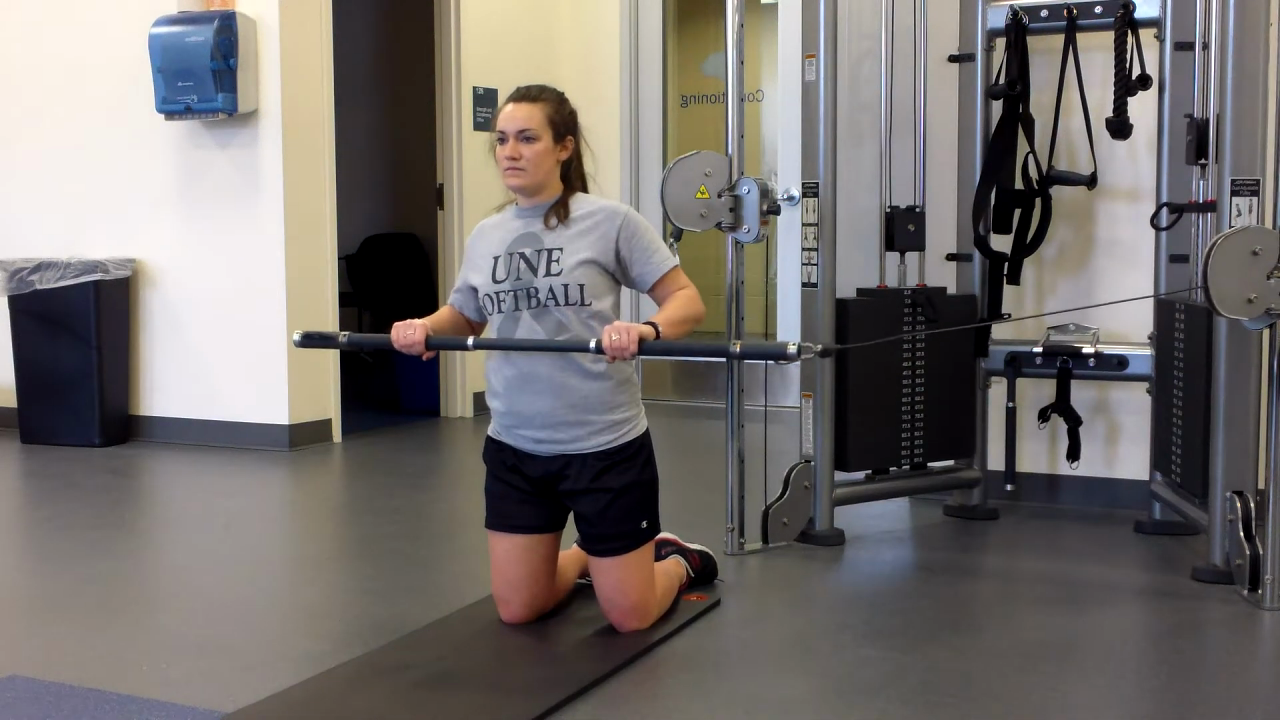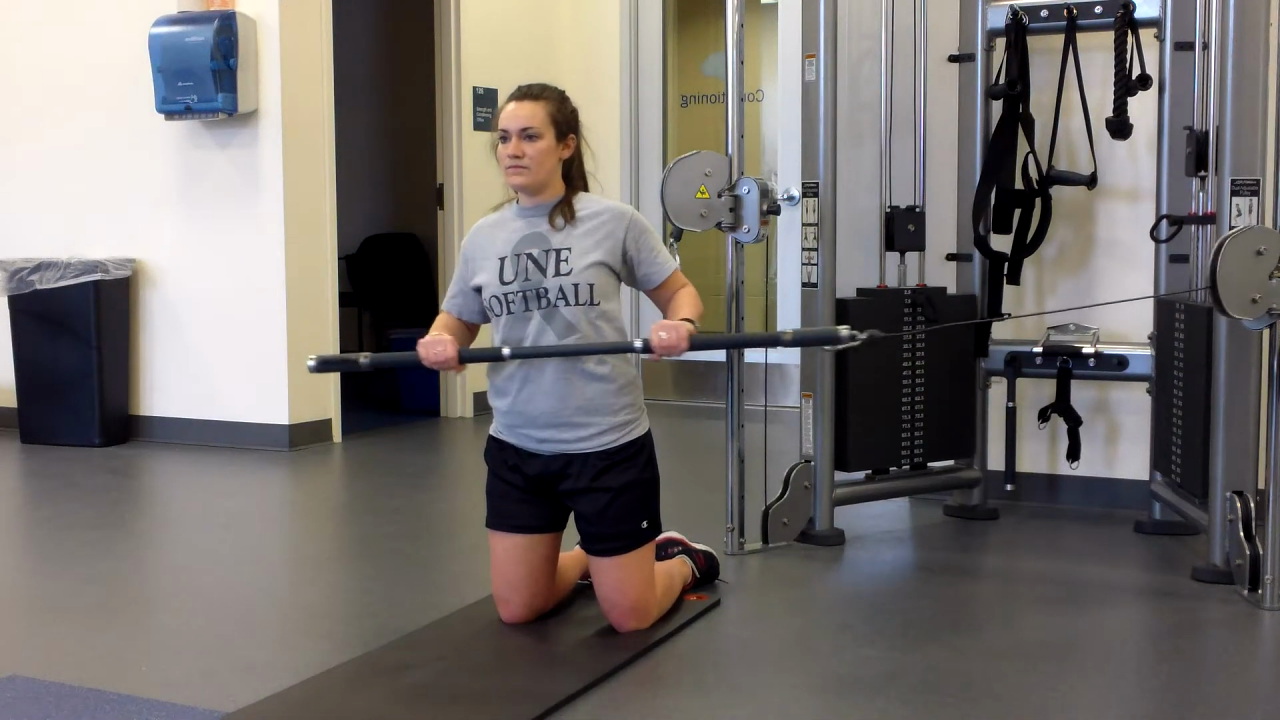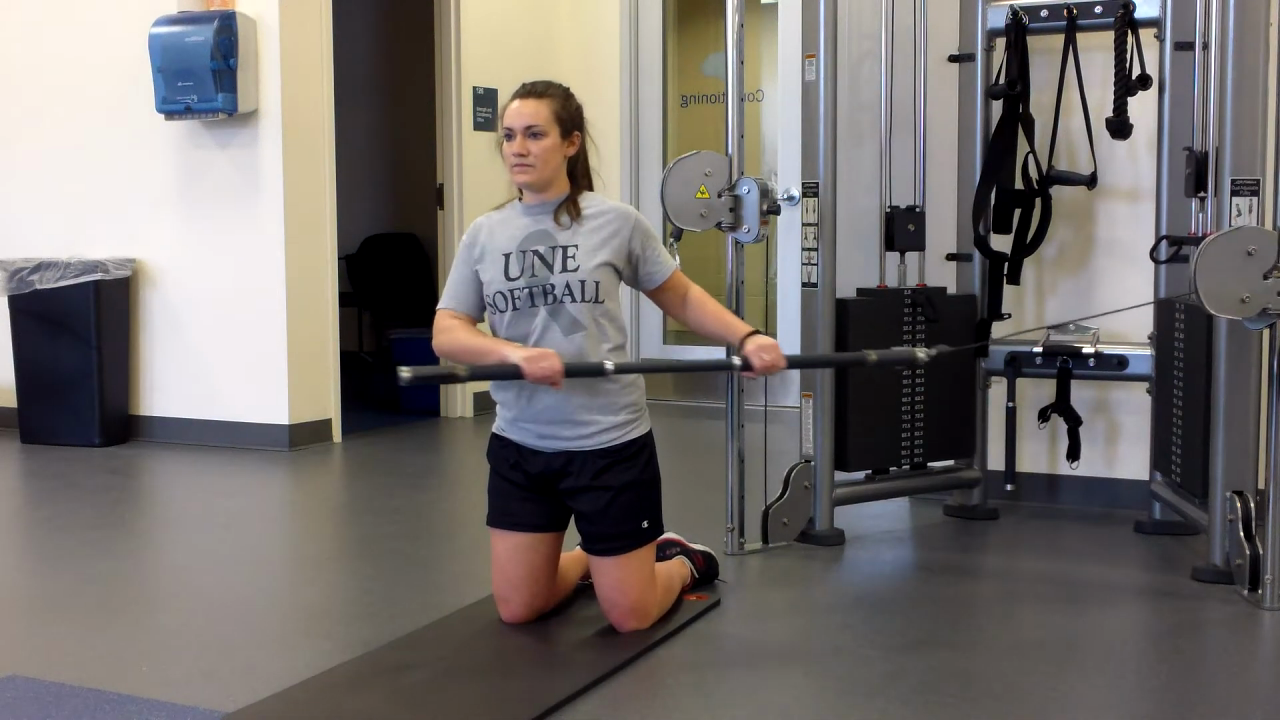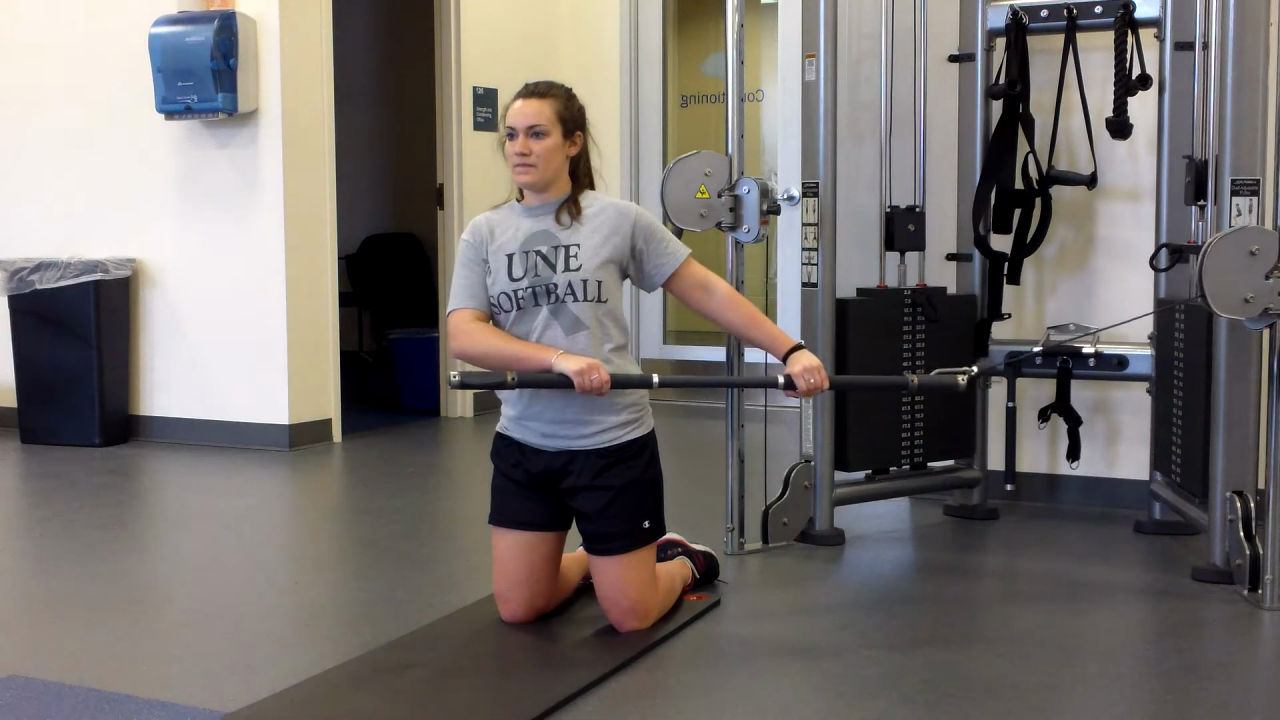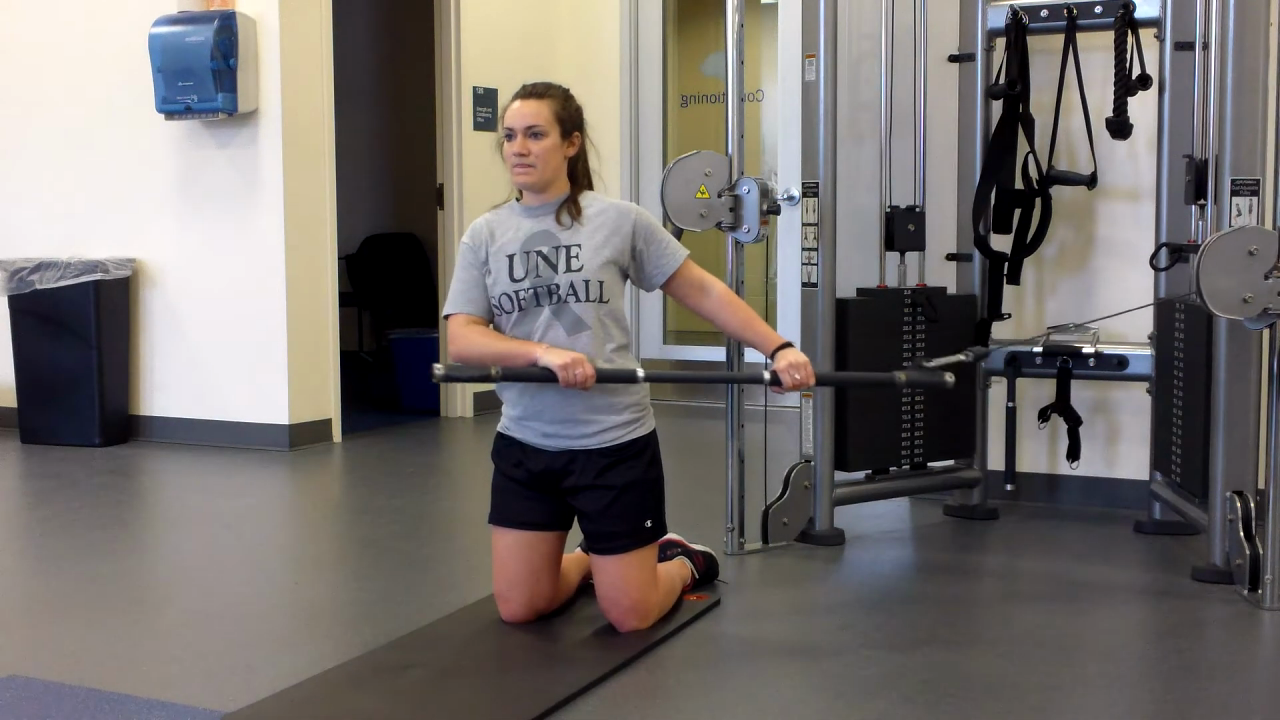
dt=0.4s
person 1, frame 1
left shoulder: (610, 222)
right shoulder: (485, 235)
left elbow: (687, 302)
right elbow: (463, 319)
left wrist: (647, 331)
right wrist: (423, 327)
left hip: (604, 445)
right hip: (515, 448)
left knee: (630, 615)
right knee: (517, 611)
left ankle: (677, 560)
right ankle: (586, 557)
person 1, frame 2
left shoulder: (614, 222)
right shoulder: (483, 236)
left elbow: (679, 292)
right elbow: (458, 320)
left wrist: (680, 324)
right wrist: (438, 341)
left hip: (608, 444)
right hip: (518, 447)
left knee: (630, 616)
right knee: (517, 610)
left ankle: (683, 559)
right ankle: (590, 559)
person 1, frame 3
left shoulder: (616, 223)
right shoulder: (483, 233)
left elbow: (681, 297)
right elbow: (447, 334)
left wrist: (748, 336)
right wrist: (516, 352)
left hip: (610, 442)
right hip: (521, 446)
left knee: (630, 616)
right knee: (518, 609)
left ankle: (682, 560)
right ankle: (591, 560)
person 1, frame 4
left shoulder: (618, 221)
right shoulder: (483, 233)
left elbow: (706, 291)
right elbow: (464, 337)
left wrist: (790, 350)
right wrist: (558, 358)
left hip: (612, 442)
right hip: (523, 445)
left knee: (630, 616)
right knee: (517, 609)
left ankle: (683, 561)
right ankle: (595, 560)
person 1, frame 5
left shoulder: (618, 221)
right shoulder: (483, 235)
left elbow: (701, 291)
right elbow: (461, 339)
left wrist: (776, 348)
right wrist: (542, 353)
left hip: (613, 442)
right hip: (524, 445)
left knee: (631, 616)
right knee: (519, 610)
left ankle: (684, 562)
right ankle: (590, 559)
